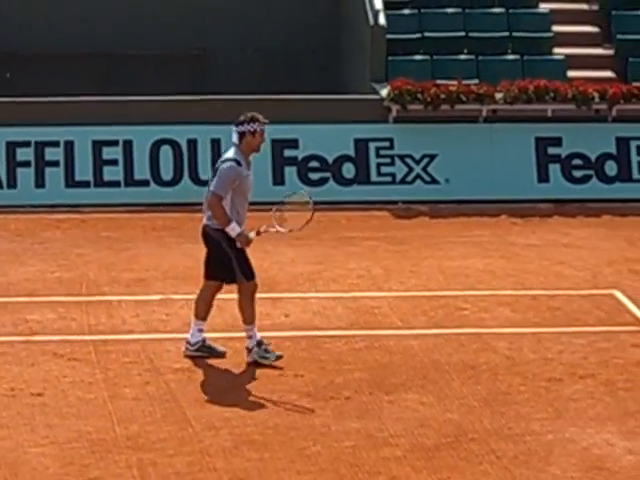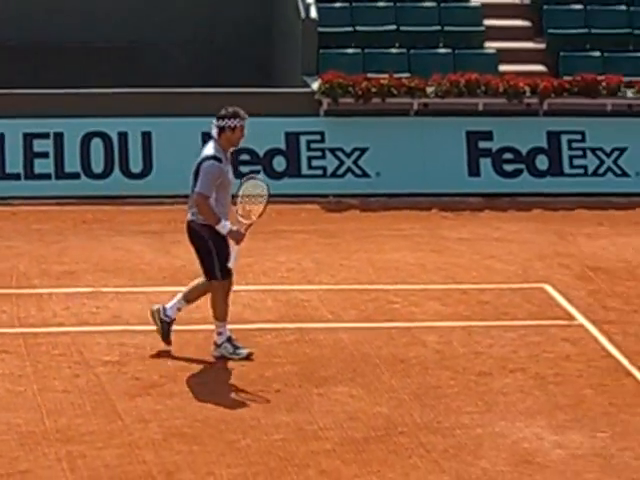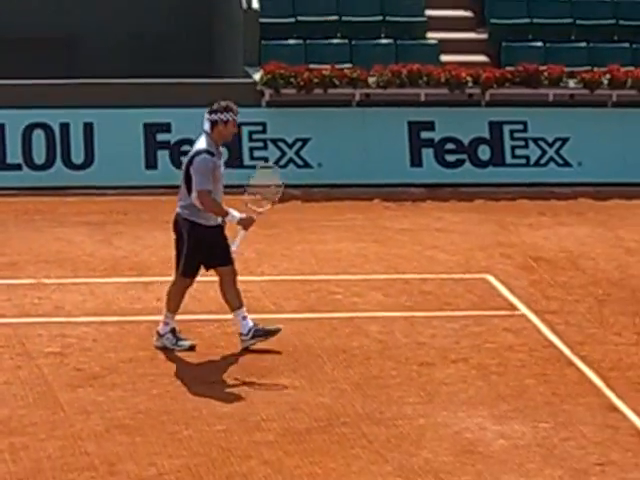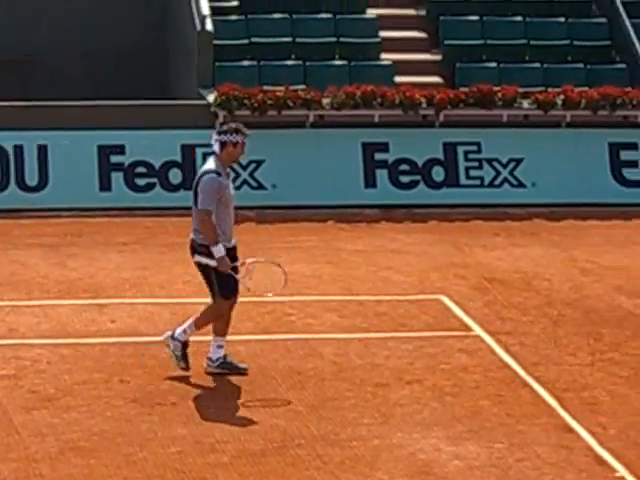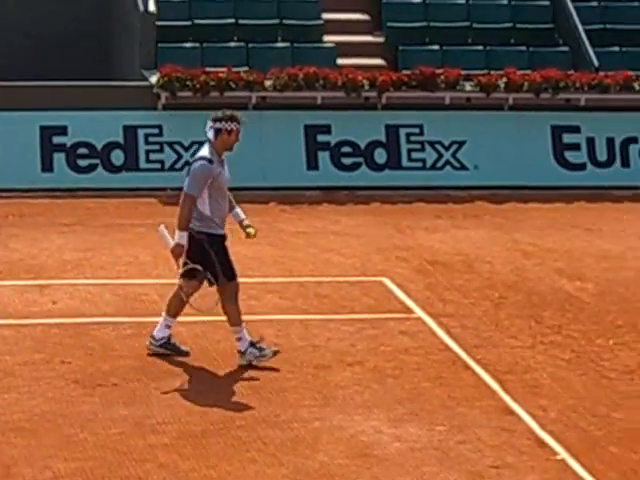
dt=0.3s
person 1, frame 1
left shoulder: (242, 161)
right shoulder: (231, 166)
right elbow: (213, 202)
left wrist: (237, 231)
right wrist: (237, 232)
left hip: (223, 233)
right hip: (221, 234)
left knee: (212, 285)
right knee: (248, 286)
left ankle: (195, 341)
right ankle: (254, 346)
person 1, frame 2
left shoulder: (221, 154)
right shoulder: (213, 162)
right elbow: (200, 202)
left wrist: (224, 227)
right wrist: (228, 229)
left hip: (209, 228)
right hip: (206, 228)
left knee: (214, 282)
right knee: (222, 284)
left ankle: (167, 312)
right ankle: (222, 341)
person 1, frame 3
left shoulder: (212, 150)
right shoulder: (204, 156)
right elbow: (205, 200)
right wrist: (236, 216)
left hip: (211, 225)
right hip: (192, 225)
left knee: (228, 274)
right knee: (185, 279)
left ankle: (247, 330)
right ankle: (165, 332)
person 1, frame 4
left shoulder: (222, 172)
right shoulder: (211, 177)
right elbow: (204, 220)
left wrist: (227, 248)
right wrist: (220, 253)
left hip: (222, 248)
right hip: (208, 250)
left knee: (229, 300)
right knee: (224, 302)
left ankle: (217, 357)
right ankle: (180, 336)
person 1, frame 5
left shoulder: (218, 160)
right shoulder: (204, 164)
right elbow: (186, 202)
left wrist: (242, 220)
right wrist: (180, 240)
left hip: (210, 235)
right hip: (205, 237)
left knee: (188, 286)
right knee: (230, 289)
left ankle: (160, 337)
right ankle: (245, 347)
